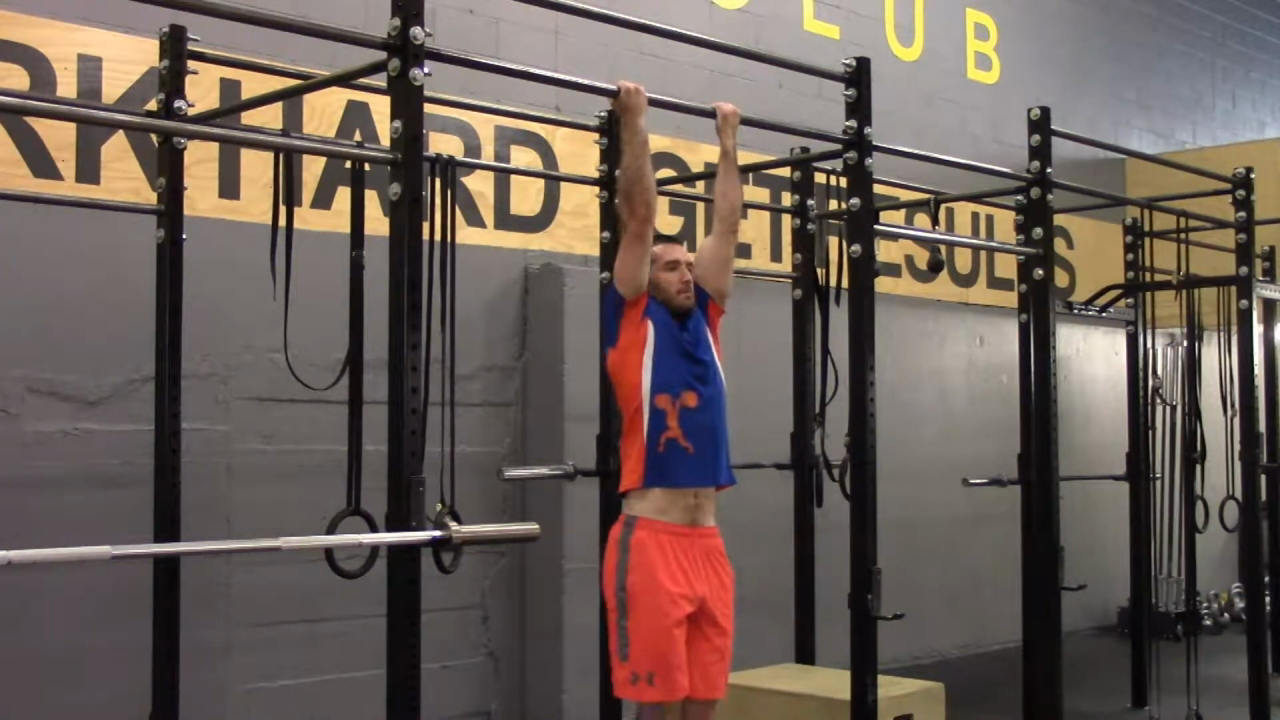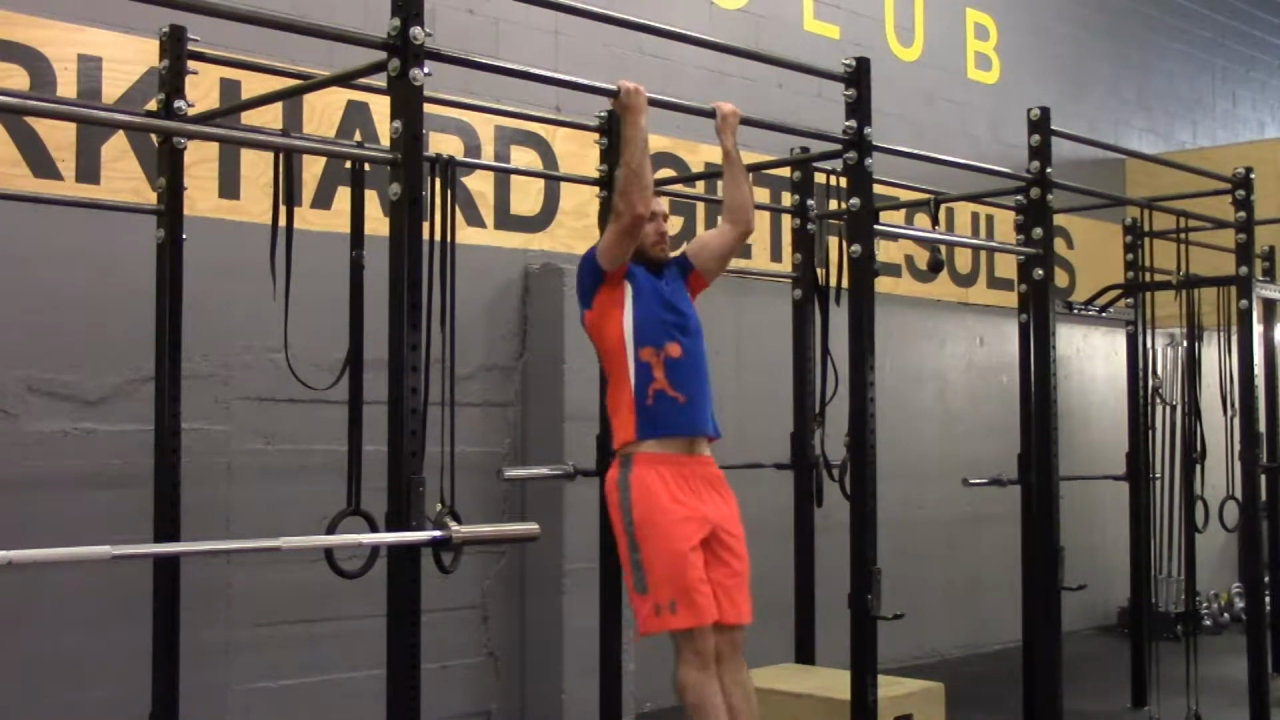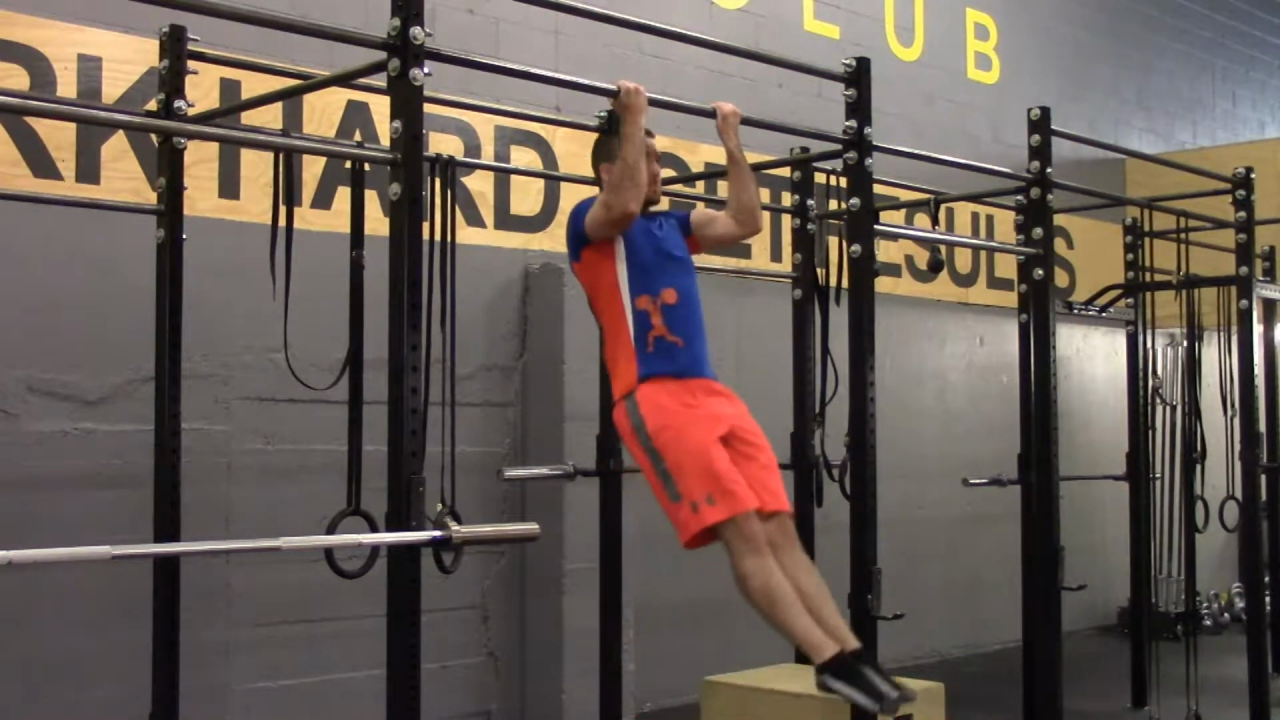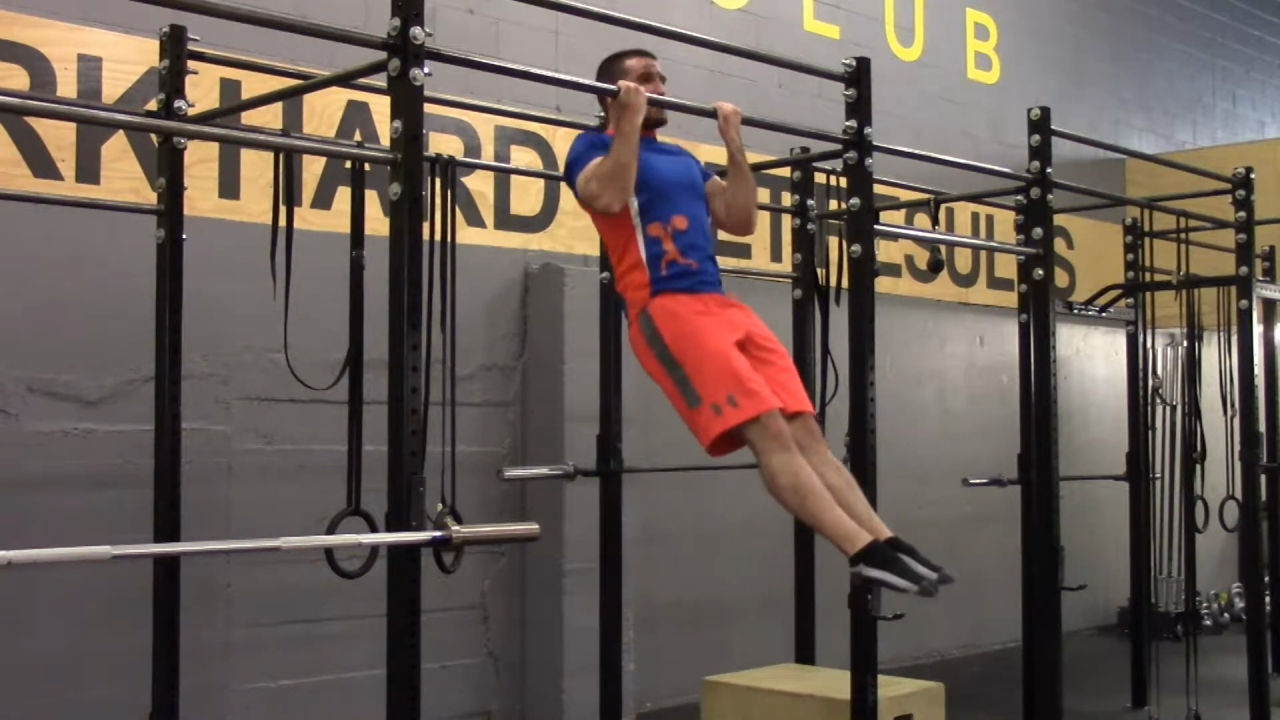
dt=0.4s
person 1, frame 1
left shoulder: (703, 321)
right shoulder: (632, 323)
left elbow: (725, 227)
right elbow: (638, 219)
left wrist: (727, 141)
right wrist: (634, 123)
left hip: (707, 547)
right hip: (650, 546)
person 1, frame 2
left shoulder: (680, 278)
right shoulder: (606, 280)
left elbow: (739, 223)
right elbow: (629, 208)
left wrist: (728, 140)
right wrist: (633, 121)
left hip: (709, 477)
right hip: (649, 479)
left knee: (729, 645)
right knee: (695, 646)
person 1, frame 3
left shoulder: (671, 227)
right shoulder: (592, 220)
left elbow: (746, 221)
right elbow: (625, 201)
left wrist: (730, 141)
right wrist: (631, 120)
left hip: (713, 394)
right hip: (653, 400)
left knee: (783, 536)
right knee: (744, 534)
left ankle: (852, 655)
right ankle: (829, 662)
person 1, frame 4
left shoulder: (681, 157)
right shoulder: (592, 148)
left elbow: (741, 220)
right elbow: (610, 198)
left wrist: (732, 141)
right wrist: (629, 121)
left hip: (725, 306)
right hip: (665, 310)
left knee: (806, 433)
right knee: (770, 433)
left ankle: (888, 543)
right ankle: (865, 552)
